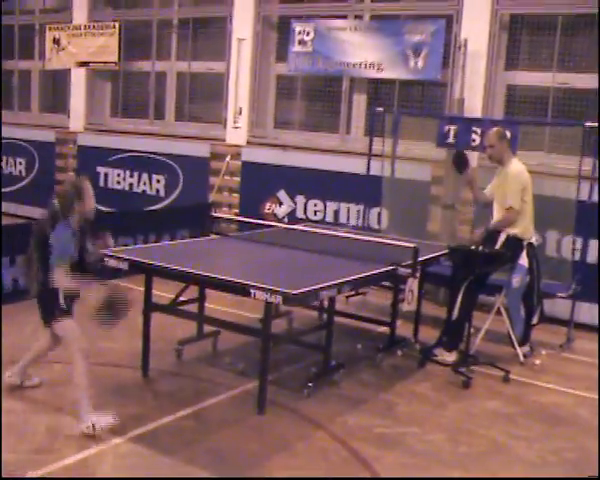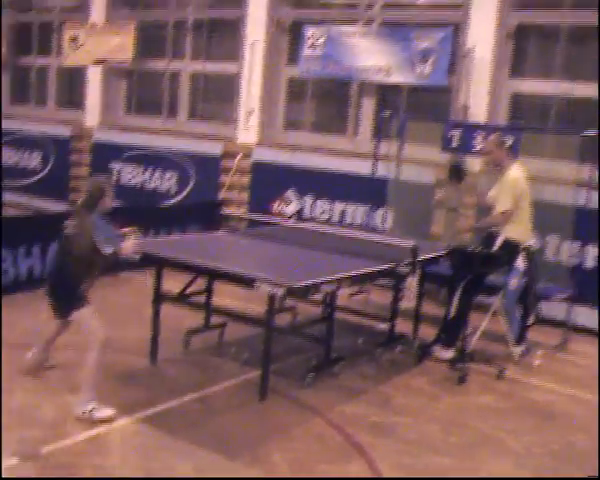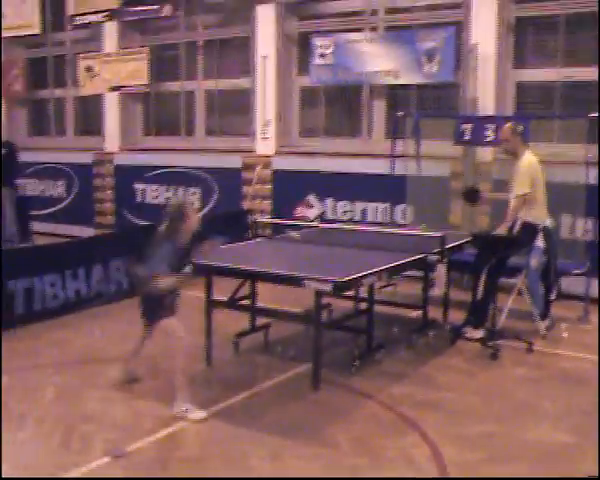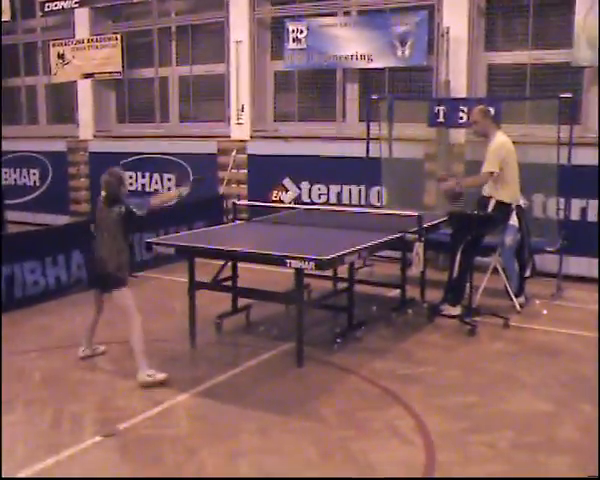
dt=1s
person 1, frame 1
left shoulder: (79, 228)
right shoulder: (62, 234)
left elbow: (83, 257)
right elbow: (59, 279)
left wrist: (100, 246)
right wrist: (92, 287)
left hip: (61, 296)
right hip: (55, 298)
left knee: (55, 339)
right knee: (79, 350)
left ankle: (16, 374)
right ankle: (88, 418)
person 1, frame 2
left shoulder: (76, 219)
right shoulder: (96, 224)
right elbow: (124, 251)
left wrist: (117, 236)
right wrist: (131, 240)
left hip: (59, 282)
right hip: (70, 287)
left knee: (65, 321)
right knee: (97, 338)
left ankle: (38, 356)
right ankle: (86, 404)
person 1, frame 3
left shoulder: (187, 240)
right shoulder: (168, 247)
right elbow: (157, 283)
right wrist: (169, 281)
left hip: (166, 297)
right hip: (156, 299)
left knee: (147, 334)
right knee: (181, 344)
left ankle: (127, 370)
right ankle: (182, 404)
person 1, frame 4
left shoulder: (101, 207)
right shoulder: (125, 206)
right elbow: (157, 201)
right wrist: (178, 192)
left hip: (97, 266)
right hip: (113, 269)
left knee: (98, 307)
right knee: (134, 317)
left ankle: (86, 347)
right ankle: (144, 370)
person 2, frame 1
left shoulder: (514, 172)
right shoulder: (503, 172)
left elbow: (512, 215)
right elbow: (484, 198)
left wrist: (484, 231)
right wrist: (471, 182)
left hip: (508, 238)
right hip: (507, 238)
left knee: (463, 278)
left ankle: (448, 346)
person 2, frame 2
left shoulder: (513, 177)
right shoulder: (511, 175)
left elbow: (500, 218)
right elbow: (489, 201)
left wrist: (471, 226)
left hip: (504, 241)
right hip: (512, 242)
left knee: (463, 279)
left ankle: (446, 344)
person 2, frame 3
left shoulder: (525, 163)
right shoulder: (526, 161)
left elbow: (522, 200)
left wrist: (505, 226)
left hip: (524, 225)
right hip: (529, 224)
left knee: (485, 261)
right knee: (493, 263)
left ankle: (475, 325)
person 2, frame 4
left shoulder: (497, 143)
right shoulder: (501, 141)
left elbow: (483, 179)
left wrist: (456, 183)
right wrist: (461, 184)
left hip: (497, 204)
right hip: (502, 202)
left knee: (460, 240)
right knee: (469, 241)
left ankle: (452, 302)
